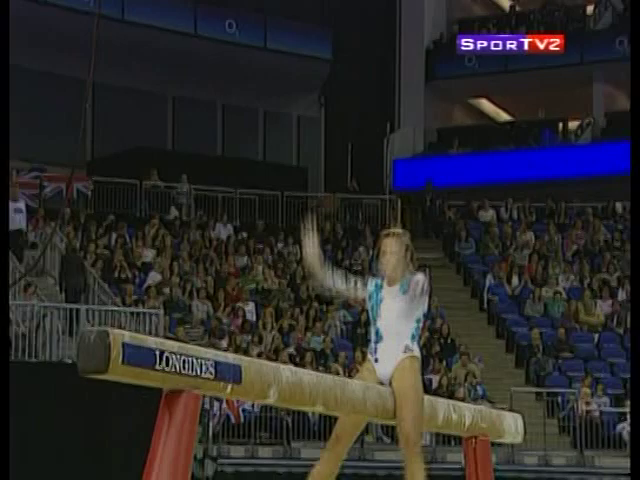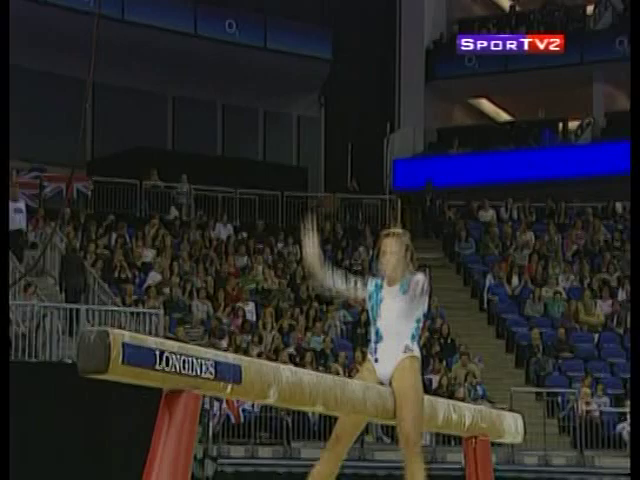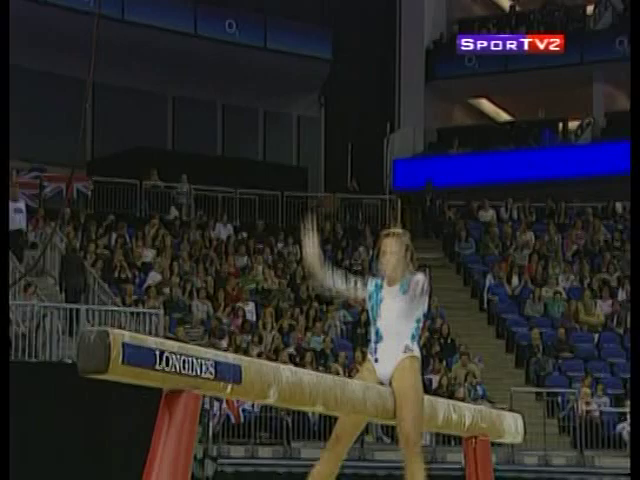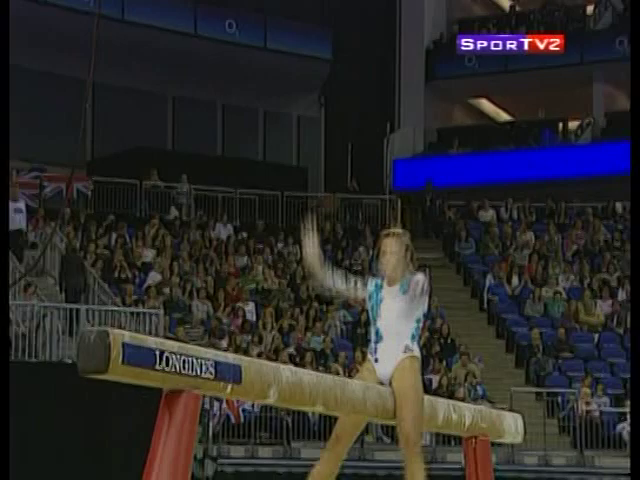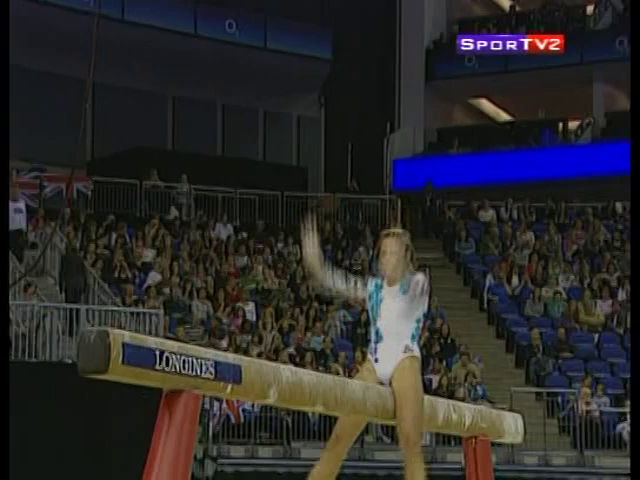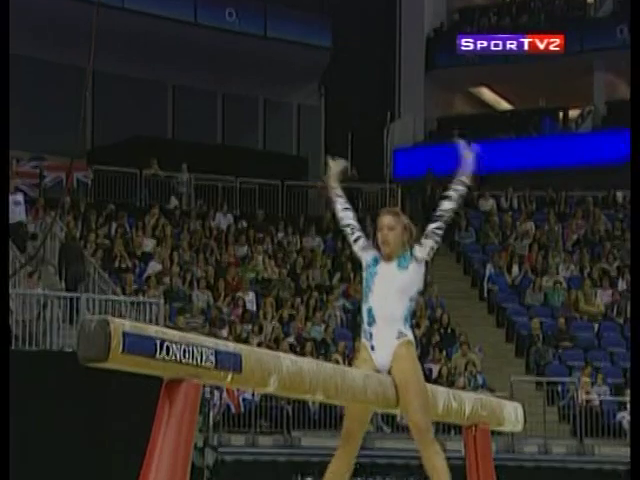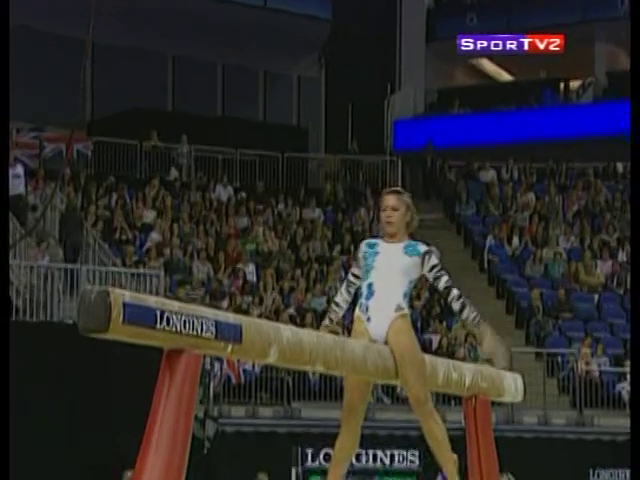
dt=0.3s
person 1, frame 1
left shoulder: (418, 283)
right shoulder: (372, 286)
left elbow: (414, 287)
right elbow: (339, 282)
left wrist: (398, 270)
right wrist: (314, 262)
left hip: (405, 362)
right hip: (373, 364)
left knee: (410, 442)
right knee: (339, 437)
person 1, frame 2
left shoulder: (418, 282)
right shoulder: (372, 286)
left elbow: (415, 287)
right elbow: (339, 282)
left wrist: (398, 272)
right wrist: (315, 262)
left hip: (405, 362)
right hip: (373, 364)
left knee: (411, 442)
right knee: (339, 436)
person 1, frame 3
left shoulder: (417, 282)
right shoulder: (372, 286)
left elbow: (416, 286)
right elbow: (340, 283)
left wrist: (397, 269)
right wrist: (315, 262)
left hip: (405, 361)
right hip: (373, 364)
left knee: (410, 442)
right knee: (339, 437)
person 1, frame 4
left shoulder: (418, 282)
right shoulder: (372, 286)
left elbow: (414, 288)
right elbow: (339, 283)
left wrist: (397, 270)
right wrist: (315, 262)
left hip: (405, 361)
right hip: (374, 364)
left knee: (410, 442)
right knee: (339, 437)
person 1, frame 5
left shoulder: (418, 282)
right shoulder: (372, 286)
left elbow: (413, 286)
right elbow: (337, 282)
left wrist: (397, 272)
right wrist: (314, 262)
left hip: (405, 362)
right hip: (374, 364)
left knee: (411, 443)
right knee: (338, 439)
person 1, frame 6
left shoulder: (414, 259)
right shoulder: (369, 259)
left elbow: (441, 216)
right elbow: (348, 221)
left wrist: (465, 173)
right wrist: (334, 184)
left hip: (399, 347)
right hip: (367, 350)
left knee: (422, 431)
right knee: (349, 435)
person 1, frame 7
left shoulder: (421, 252)
right shoulder: (367, 247)
left elbow: (450, 290)
right elbow: (348, 287)
left wrist: (483, 330)
right wrist: (329, 321)
left hip: (396, 320)
right hip: (363, 324)
left knee: (422, 405)
right knee: (352, 410)
